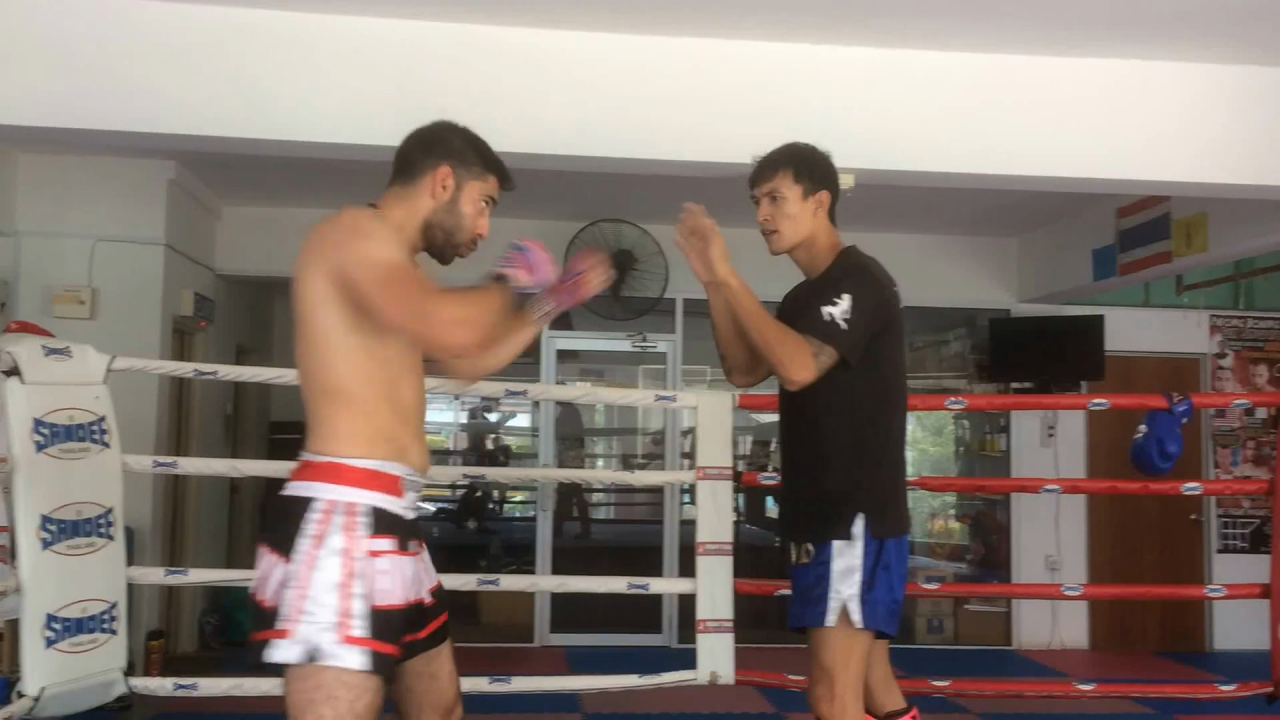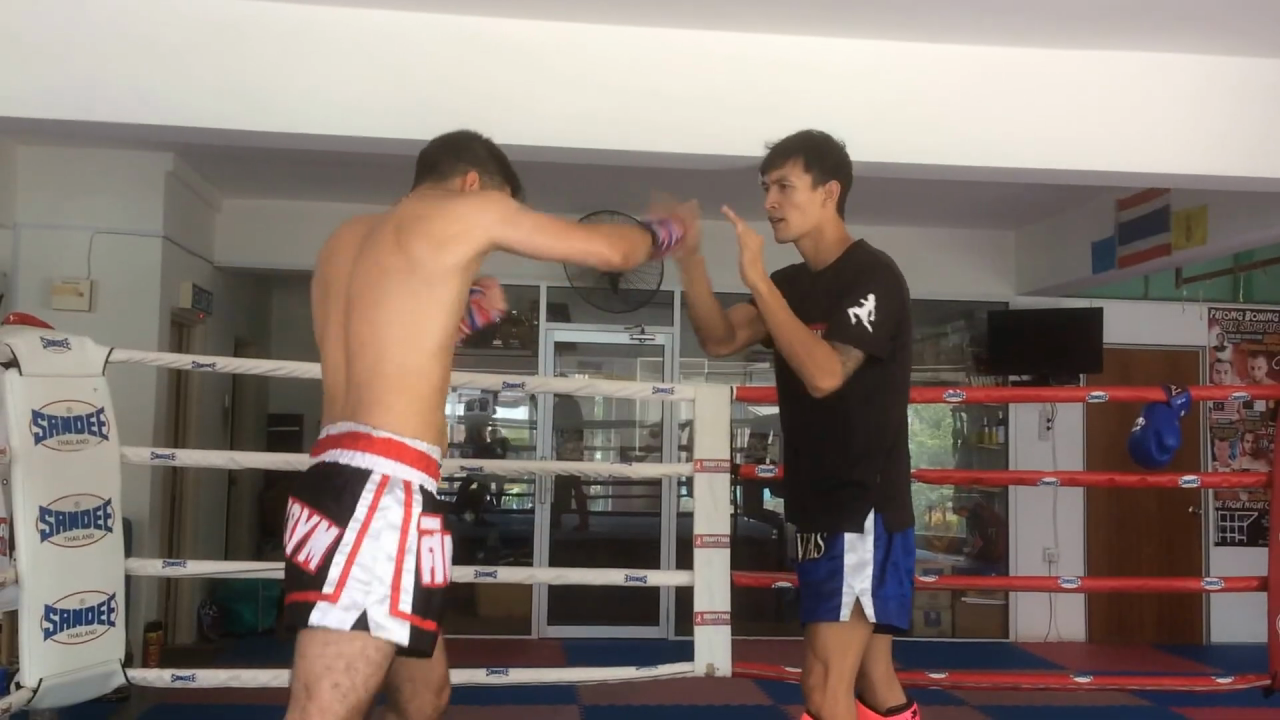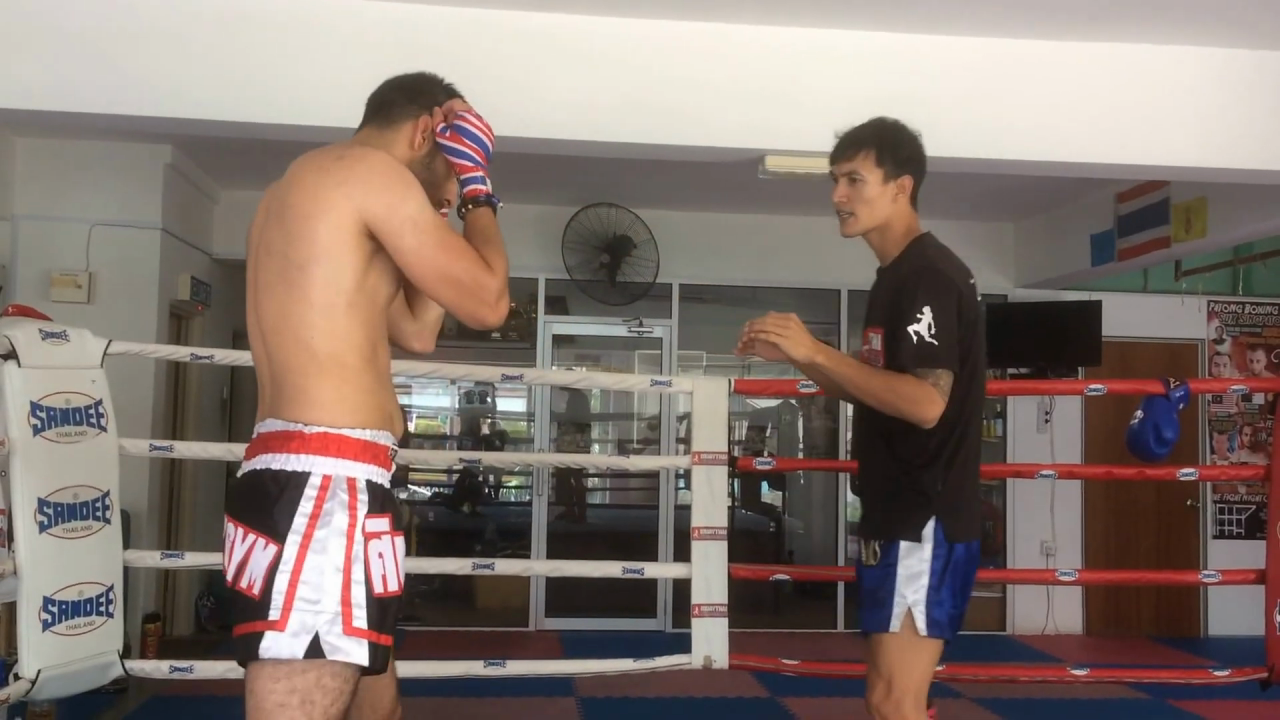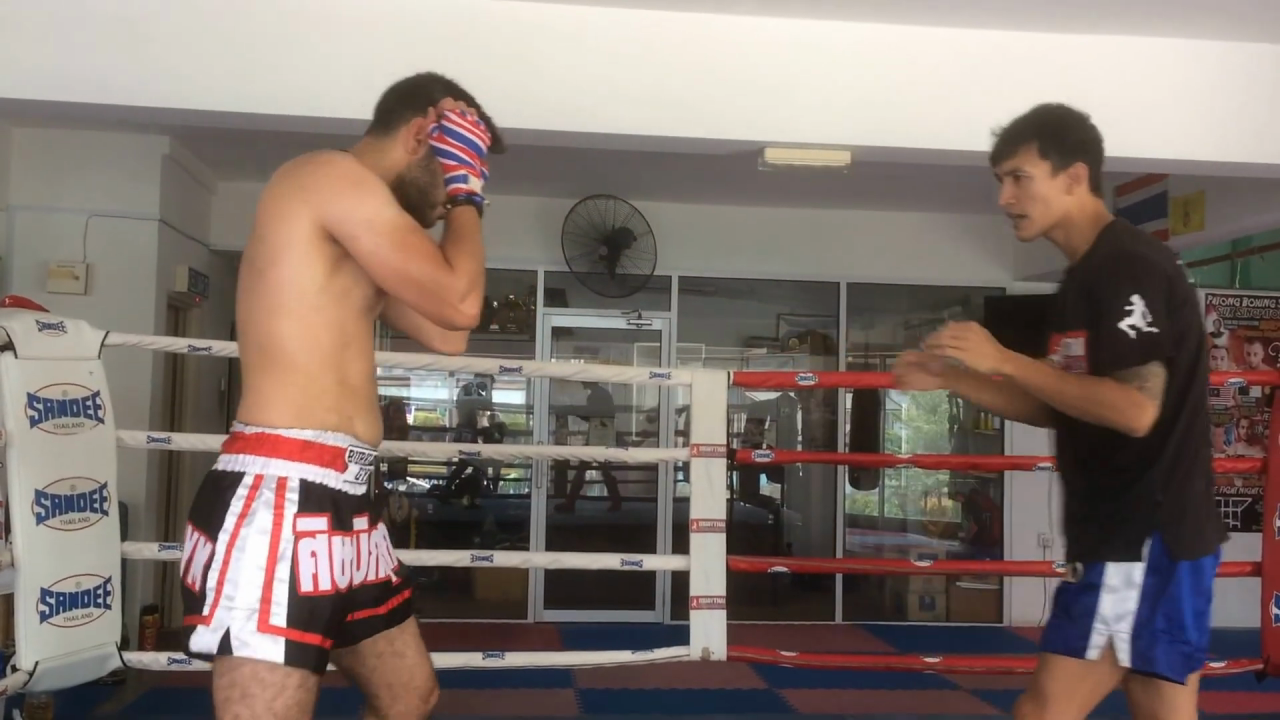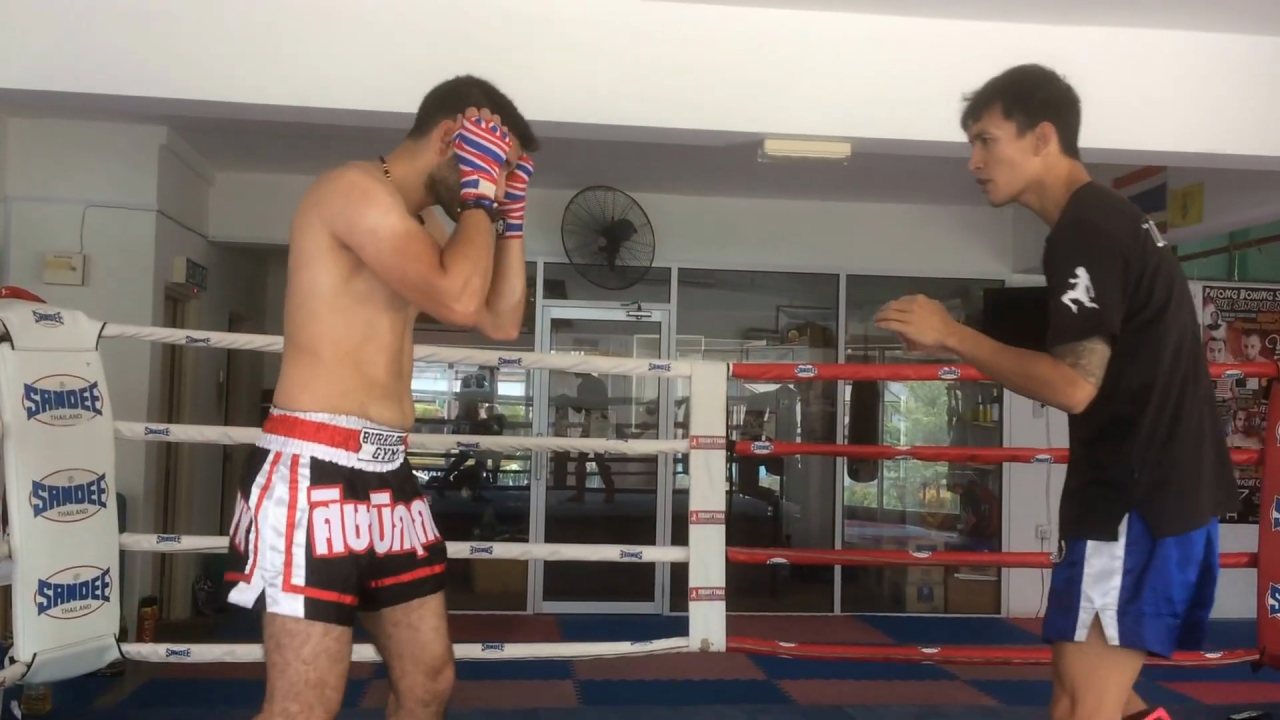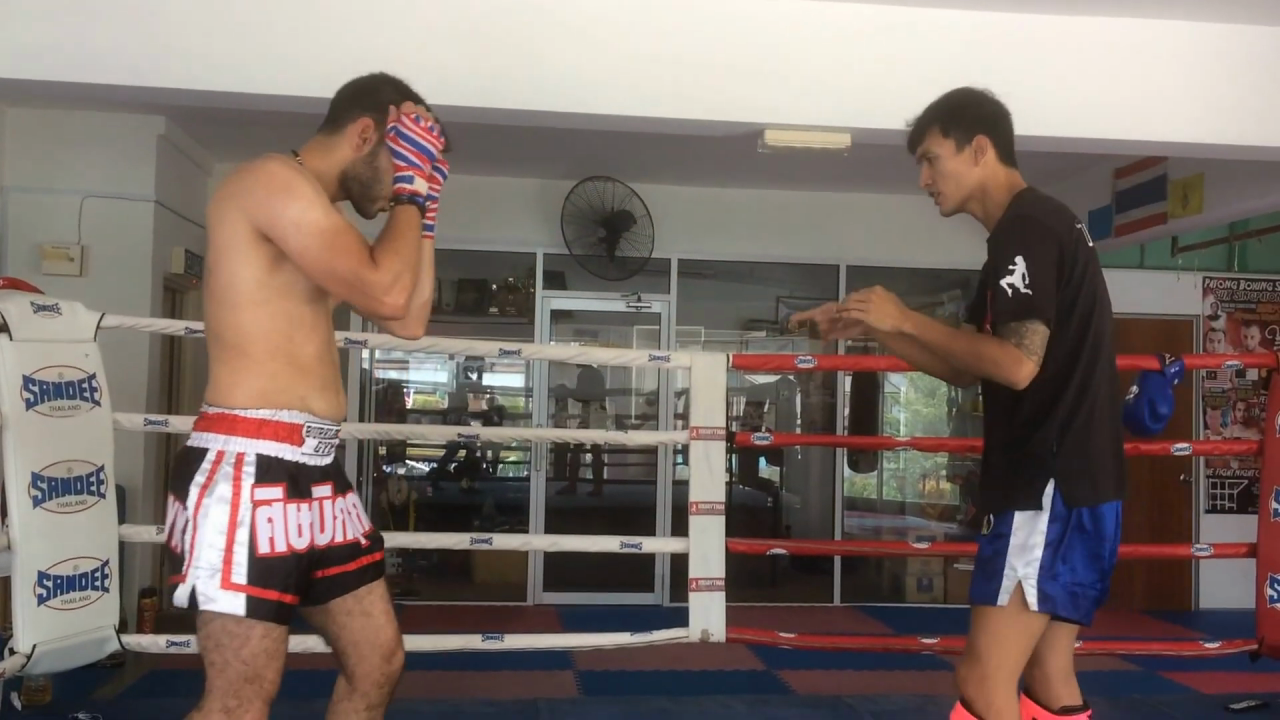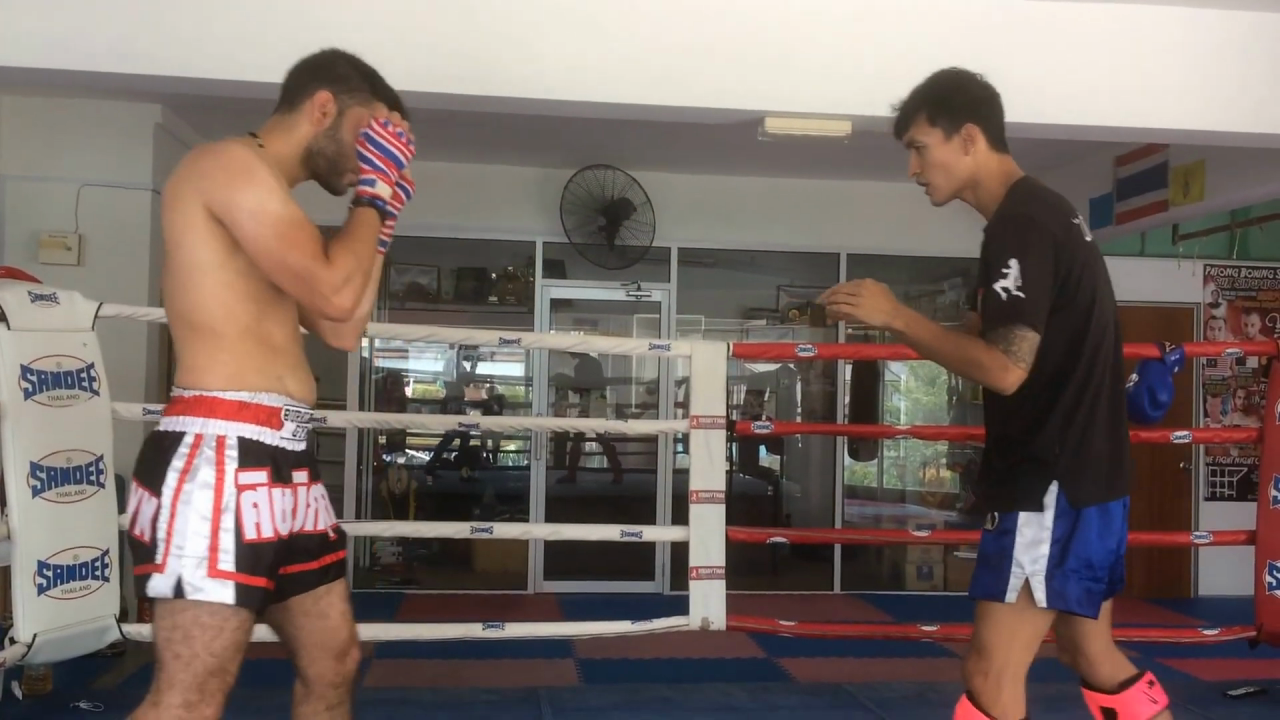
dt=0.7s
person 1, frame 1
left shoulder: (399, 264)
right shoulder: (354, 234)
left elbow: (469, 361)
right elbow: (452, 332)
left wrist: (548, 299)
right wrist: (516, 281)
left hip: (381, 523)
right hip: (341, 520)
person 1, frame 2
left shoulder: (347, 239)
right shoulder: (463, 210)
right elbow: (608, 250)
right wrist: (661, 231)
left hip: (344, 481)
right hip: (380, 488)
person 1, frame 3
left shoulder: (310, 191)
right shoulder: (369, 170)
left elbow: (415, 331)
right elbow: (486, 302)
left wrist: (436, 216)
right wrist: (478, 186)
left hip: (304, 482)
right hip: (324, 487)
person 1, frame 4
left shoulder: (360, 228)
right shoulder: (336, 175)
left elbow: (445, 336)
right elbow: (458, 304)
left wrist: (457, 204)
right wrist: (464, 189)
left hip: (338, 499)
right hip: (280, 495)
person 1, frame 5
left shoulder: (410, 226)
right shoulder: (357, 188)
left elbow: (501, 321)
right elbow: (458, 300)
left wrist: (507, 211)
right wrist: (479, 191)
left hip: (384, 473)
right hip: (313, 471)
person 1, frame 6
left shoulder: (318, 219)
right shoulder: (272, 182)
left elbow: (408, 320)
right elbow: (386, 294)
left wrist: (420, 206)
right wrist: (411, 187)
left hip: (315, 472)
right hip: (248, 470)
left knee: (377, 662)
person 1, frame 7
left shoulder: (266, 202)
right shoulder: (230, 163)
left elbow: (343, 331)
right elbow: (334, 294)
left wrist: (380, 217)
right wrist: (374, 191)
left hip: (280, 463)
right hip: (218, 457)
left knee: (333, 663)
person 2, frame 1
left shoulder: (860, 280)
right shoulder: (804, 296)
left elbow: (797, 368)
right elbow: (744, 371)
left wrist: (729, 278)
right wrist: (712, 284)
left hip: (854, 514)
right hip: (831, 510)
person 2, frame 2
left shoulder: (871, 274)
right shoulder: (796, 281)
left elbow: (822, 374)
right elbow: (718, 339)
left wrist: (758, 280)
right wrist: (689, 257)
left hip: (860, 506)
right hip: (825, 506)
person 2, frame 3
left shoulder: (930, 275)
right shoulder: (894, 277)
left elbow: (925, 403)
left wrist: (816, 351)
right wrist: (793, 354)
left hip: (925, 517)
right hip: (902, 512)
person 2, frame 4
left shoulder: (1126, 268)
right shoulder: (1087, 278)
left elbow: (1133, 410)
right elbow: (1055, 408)
left wrist: (1001, 359)
right wrist: (949, 376)
left hip: (1140, 536)
right hip: (1150, 533)
person 2, frame 5
left shoulder: (1084, 233)
right shoulder: (1110, 224)
left elbow: (1074, 385)
right elbow: (1074, 371)
left wrist: (951, 335)
right wrist: (956, 338)
left hip: (1132, 502)
right hip: (1164, 494)
person 2, frame 6
left shoulder: (1027, 229)
right shoulder: (1039, 227)
left elbow: (1014, 364)
right elbow: (966, 364)
left wrist: (905, 318)
right wrist: (872, 325)
left hip: (1048, 485)
right hip: (1074, 482)
person 2, frame 7
left shoulder: (1019, 226)
right shoulder: (1044, 216)
left elbow: (1005, 368)
right elbow: (995, 347)
left wrist: (897, 317)
right wrist: (889, 315)
left hip: (1050, 482)
right hip: (1084, 475)
right knee: (1092, 655)
